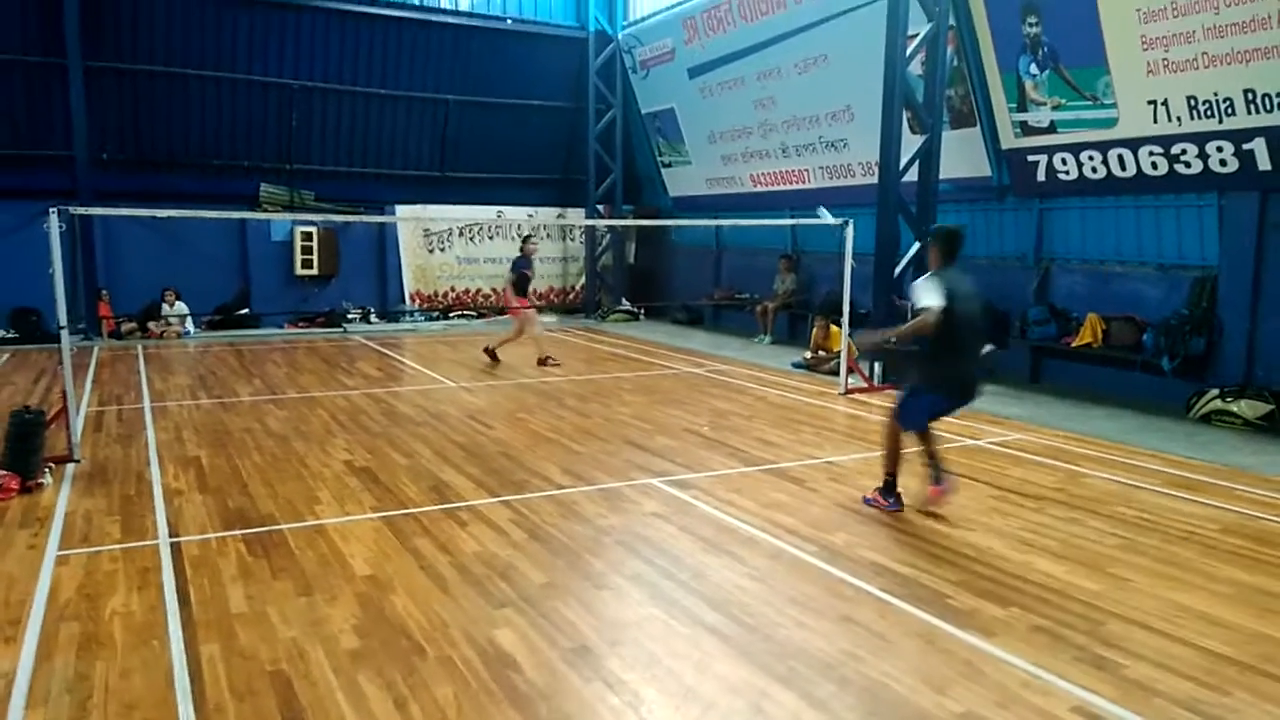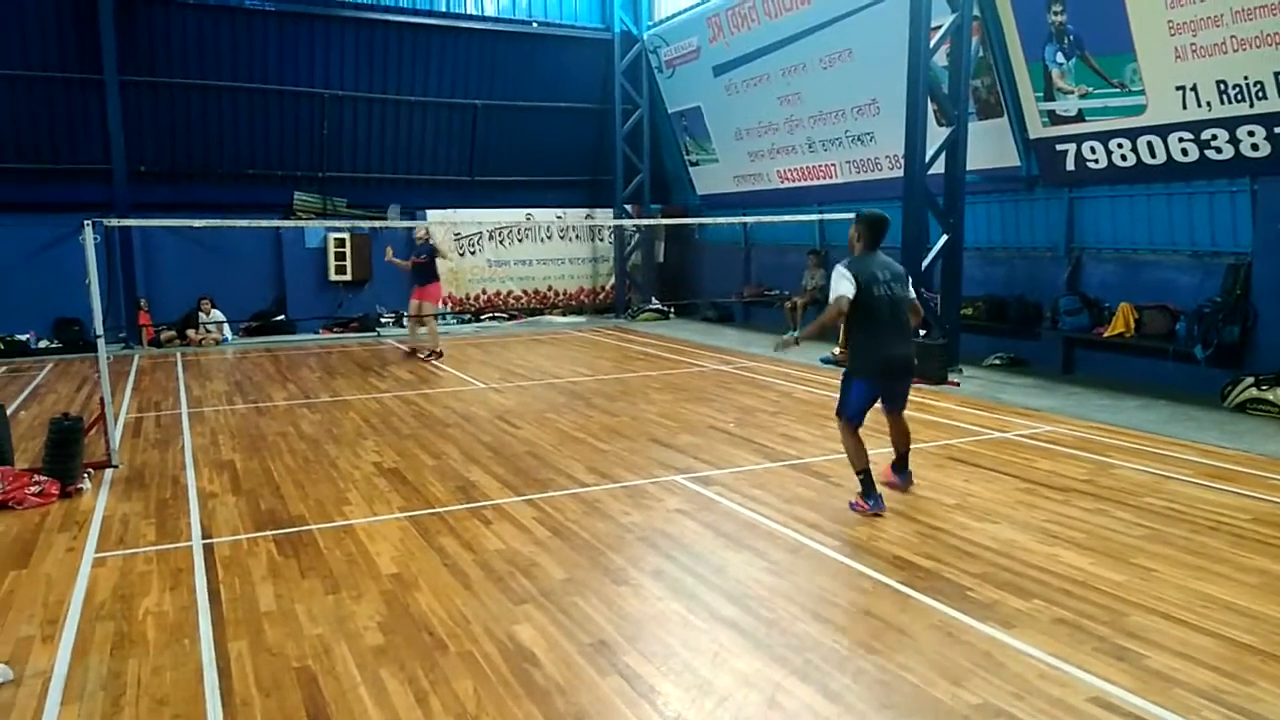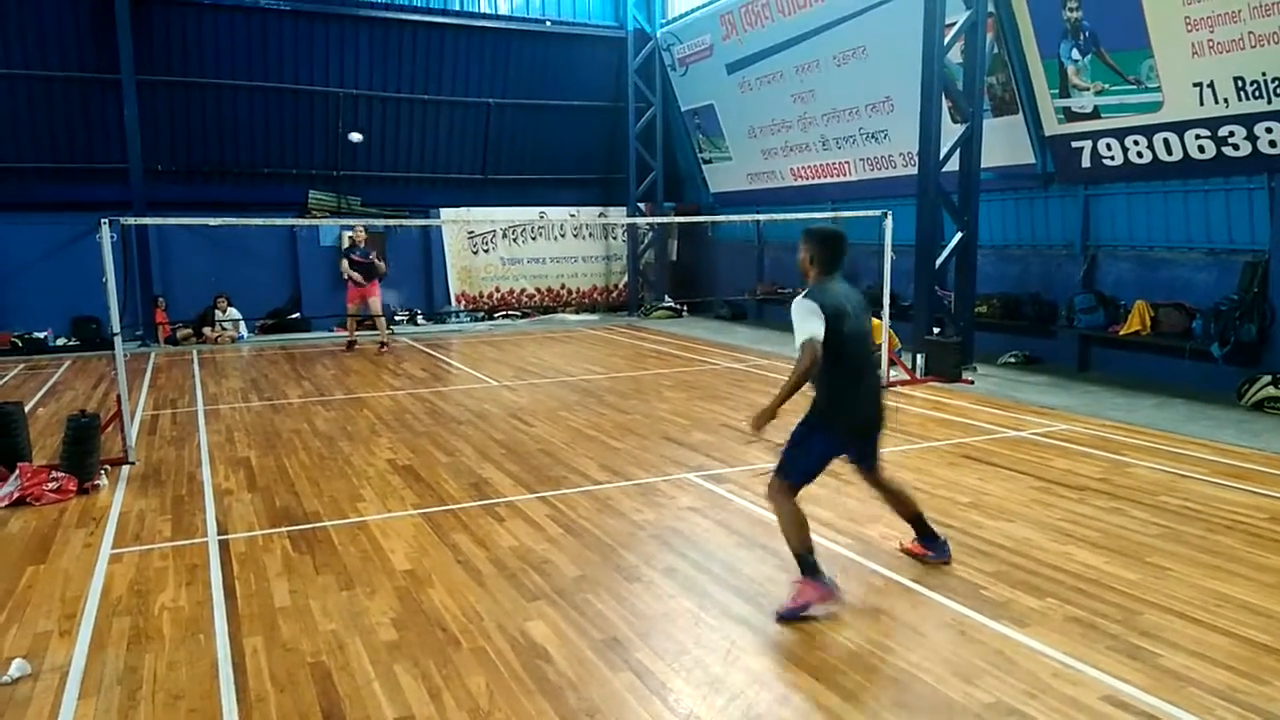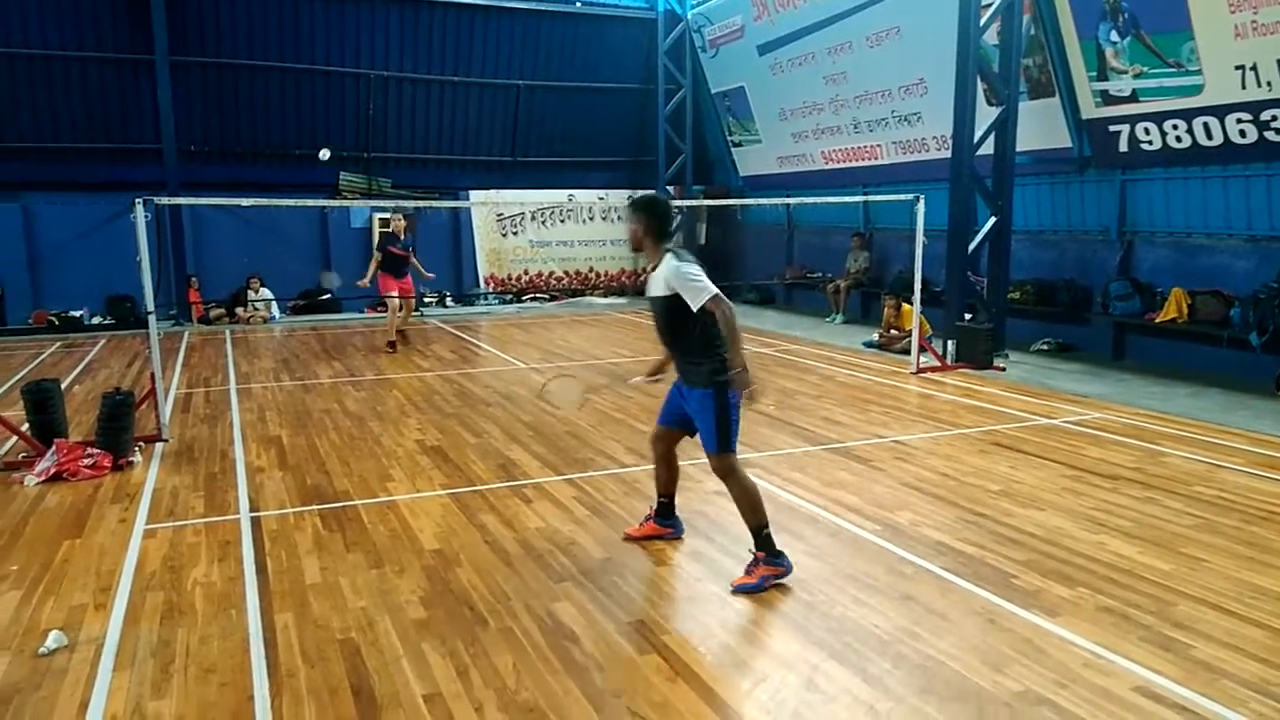
dt=1s
person 1, frame 1
left shoulder: (928, 283)
right shoulder: (965, 283)
left elbow: (927, 321)
left wrist: (882, 336)
left hip: (938, 379)
right hip: (967, 383)
left knee: (895, 427)
right knee: (918, 421)
left ankle: (888, 493)
right ankle: (937, 478)
person 1, frame 2
left shoulder: (847, 270)
right shoulder: (898, 270)
left elbow: (839, 309)
right elbow: (917, 313)
left wrist: (800, 336)
left hip: (868, 362)
right hip: (903, 359)
left knee: (848, 426)
right knee: (895, 414)
left ankle: (869, 495)
right ankle: (902, 472)
person 1, frame 3
left shoulder: (807, 303)
right shoulder: (851, 296)
left elbow: (810, 359)
left wrist: (774, 406)
left hip: (834, 414)
right hip: (867, 411)
left knee: (781, 490)
right knee: (872, 476)
left ankle: (816, 584)
right ankle: (930, 541)
person 1, frame 4
left shoulder: (676, 268)
right shoulder: (655, 274)
left elbow: (722, 310)
left wrist: (738, 367)
right wrist: (666, 362)
left hip: (715, 379)
right hip: (691, 378)
left knee: (723, 464)
right knee: (660, 440)
left ankle: (770, 557)
right ankle: (665, 518)
